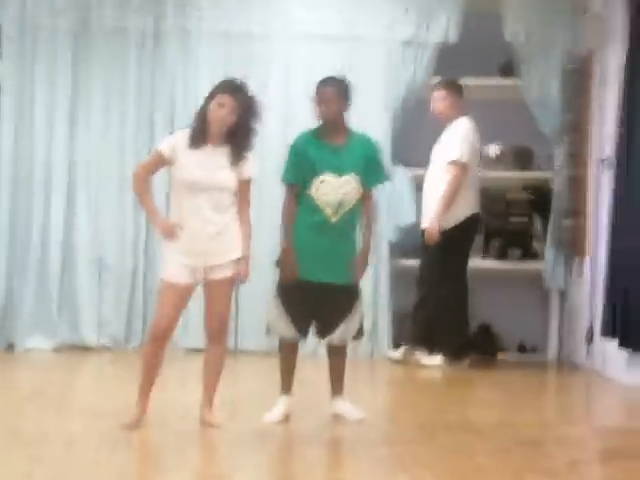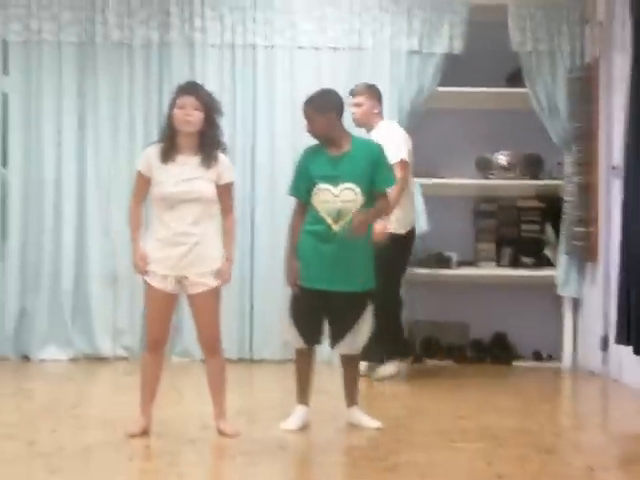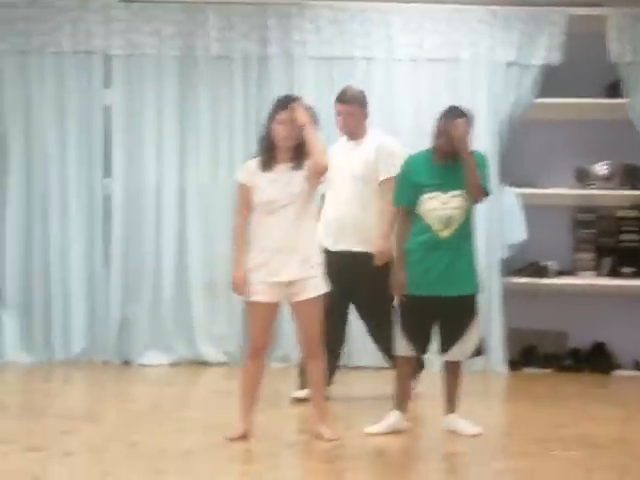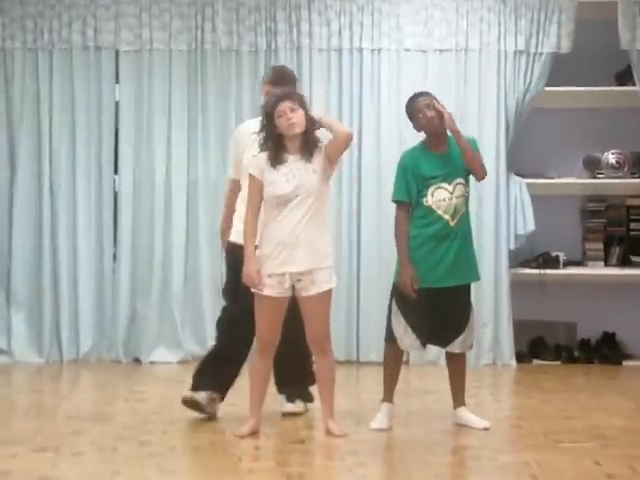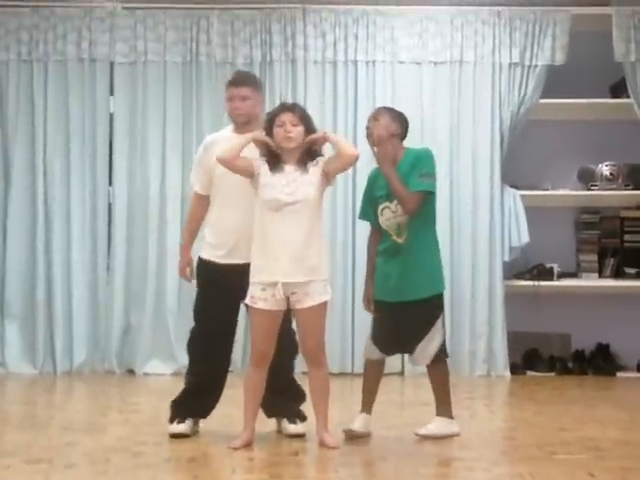
dt=1s
person 1, frame 1
left shoulder: (240, 157)
right shoulder: (179, 143)
left elbow: (243, 210)
right elbow: (140, 177)
left wrist: (245, 255)
right wrist: (156, 220)
left hip: (223, 253)
right hip: (183, 251)
left knee: (217, 334)
right knee: (160, 331)
left ankle: (207, 407)
right ankle: (140, 407)
person 1, frame 2
left shoulder: (218, 162)
right shoulder: (153, 157)
left elbow: (227, 214)
right elbow: (136, 204)
left wrist: (228, 257)
right wrist: (136, 245)
left hip: (203, 262)
right hip: (160, 260)
left knee: (211, 343)
right knee: (154, 342)
left ankle: (220, 416)
right ankle: (145, 416)
person 1, frame 3
left shoulder: (308, 168)
right shoulder: (252, 170)
left elbow: (322, 163)
right elbow: (241, 220)
left wrist: (306, 119)
right wrist: (238, 265)
left hip: (304, 268)
right hip: (263, 269)
left knee: (313, 347)
right knee: (256, 348)
left ankle: (321, 420)
right ankle: (245, 421)
person 1, frame 4
left shoulder: (322, 157)
right shoulder: (263, 163)
left elbow: (346, 134)
right elbow: (251, 214)
left wrist: (320, 120)
right wrist: (249, 258)
left hip: (314, 261)
right hip: (273, 261)
left knee: (320, 342)
right knee: (265, 344)
left ankle: (328, 416)
right ankle: (254, 417)
person 1, frame 5
left shoulder: (318, 170)
right shoulder: (261, 170)
left elbow: (351, 155)
right elbow: (225, 159)
left wrist: (326, 137)
right wrist: (253, 137)
left hip: (309, 274)
right hip: (267, 274)
left knee: (315, 354)
right knee: (260, 356)
left ankle: (323, 428)
right ankle: (248, 429)
person 2, frame 1
left shoulder: (365, 147)
right shoulder: (303, 145)
left elbow: (367, 200)
right elbow: (291, 199)
left wrist: (366, 246)
right wrist: (286, 248)
left hip: (341, 258)
right hip: (303, 256)
left knee: (338, 332)
right knee: (290, 330)
left ankle: (338, 398)
right ankle: (284, 398)
person 2, frame 2
left shoulder: (370, 152)
right shoulder: (309, 158)
left elbow: (386, 202)
right elbow: (299, 210)
left wrist: (369, 214)
right wrist: (291, 256)
left hip: (354, 267)
right hip: (311, 266)
left knee: (351, 342)
right knee: (304, 339)
left ankle: (353, 407)
right ankle: (302, 407)
person 2, frame 3
left shoulder: (474, 161)
right shoulder: (414, 164)
left elbow: (477, 196)
right elbow: (403, 218)
left wrist: (464, 149)
right wrist: (398, 266)
left hip: (458, 275)
right hip: (417, 273)
left knee: (456, 347)
right knee: (407, 345)
left ankle: (452, 414)
right ankle: (399, 413)
person 2, frame 4
left shoulder: (465, 146)
right shoulder: (411, 159)
left elbow: (481, 173)
right elbow: (402, 214)
left wrist: (454, 129)
right wrist: (404, 264)
left hip: (457, 264)
right hip: (419, 265)
left knee: (458, 338)
right knee: (397, 337)
left ankle: (460, 407)
right ankle: (386, 405)
person 2, frame 5
left shoulder: (421, 158)
right shoulder: (374, 177)
left elbow: (411, 206)
right elbow: (375, 232)
left wrist: (387, 166)
right wrist: (369, 280)
left hip: (422, 278)
right hip: (387, 279)
left knee: (432, 350)
right knee: (375, 347)
left ankle: (446, 416)
right ankle: (365, 415)
person 3, frame 1
left shoulder: (462, 129)
right shoulder: (451, 130)
left elbow: (457, 175)
left wrist: (437, 219)
left hip: (452, 223)
right hip: (442, 223)
left knee: (447, 286)
right knee: (431, 286)
left ankle: (451, 349)
right ankle: (420, 344)
person 3, frame 2
left shoulder: (391, 133)
right shoulder: (367, 140)
left elbow: (400, 178)
left wrist: (383, 217)
left hip: (393, 229)
right hip: (372, 229)
left knee: (383, 293)
right knee: (374, 294)
left ankle: (395, 354)
right ankle: (375, 356)
person 3, frame 3
left shoulder: (382, 146)
right shoulder: (334, 149)
left elbow: (389, 196)
left wrist: (385, 240)
right wrist: (317, 230)
left hip: (365, 250)
right hip: (329, 247)
left knee: (380, 315)
right knee: (325, 318)
person 3, frame 4
right shoulder: (246, 132)
right wrist: (224, 231)
right hip: (244, 242)
left knee: (293, 323)
right knee: (236, 317)
left ankle: (295, 392)
right ankle: (209, 388)
person 3, frame 5
right shoulder: (212, 144)
right elbow: (200, 200)
right wrist: (185, 249)
right hip: (216, 261)
left knee: (277, 340)
right knee: (208, 339)
left ankle: (286, 411)
right ankle: (189, 411)
